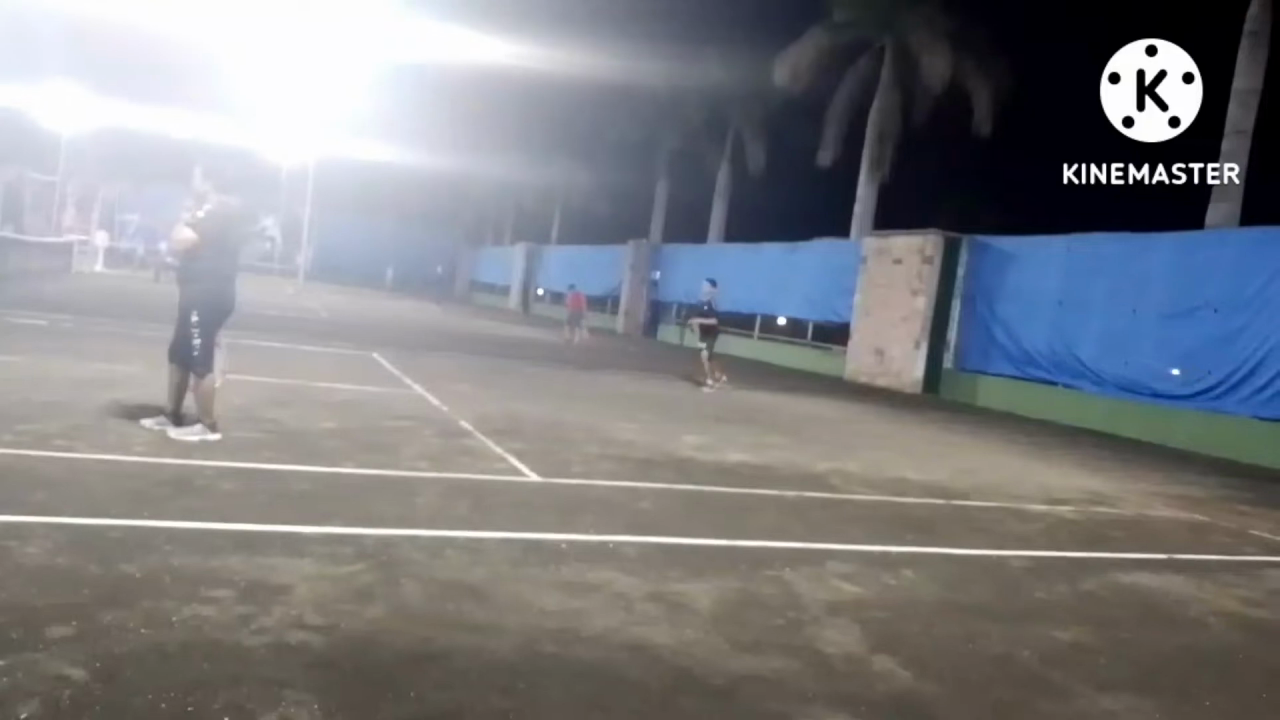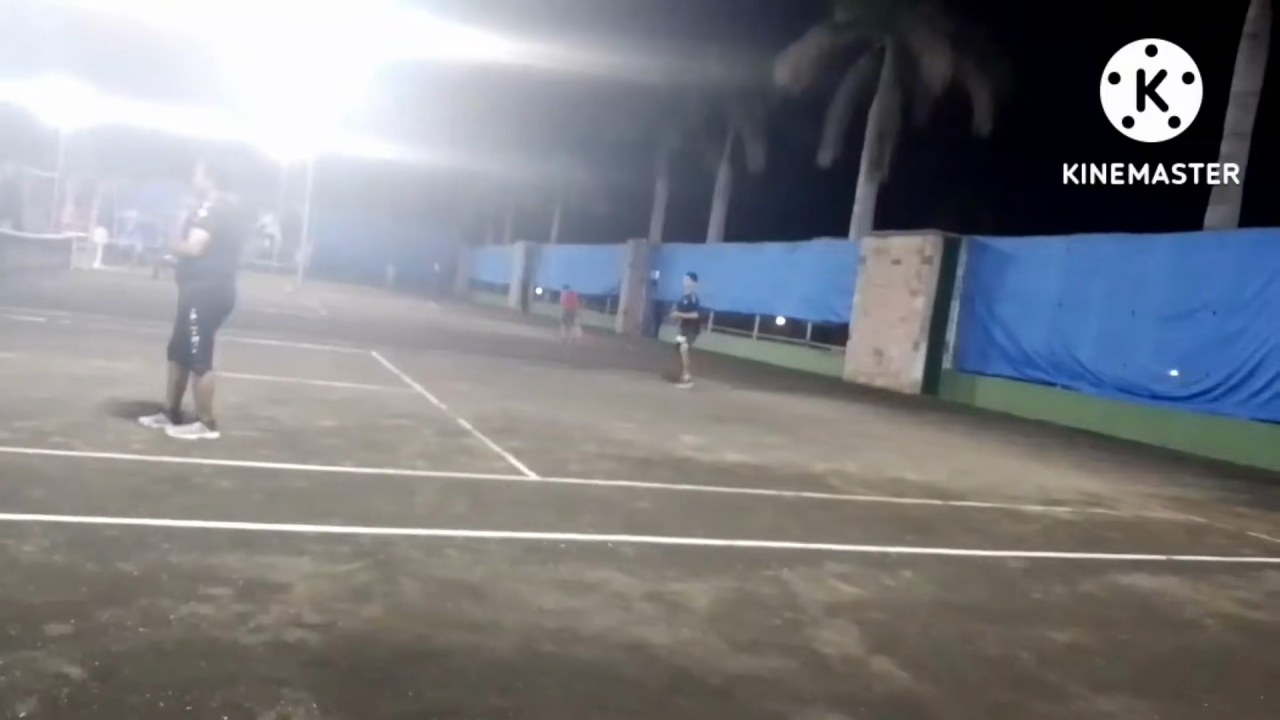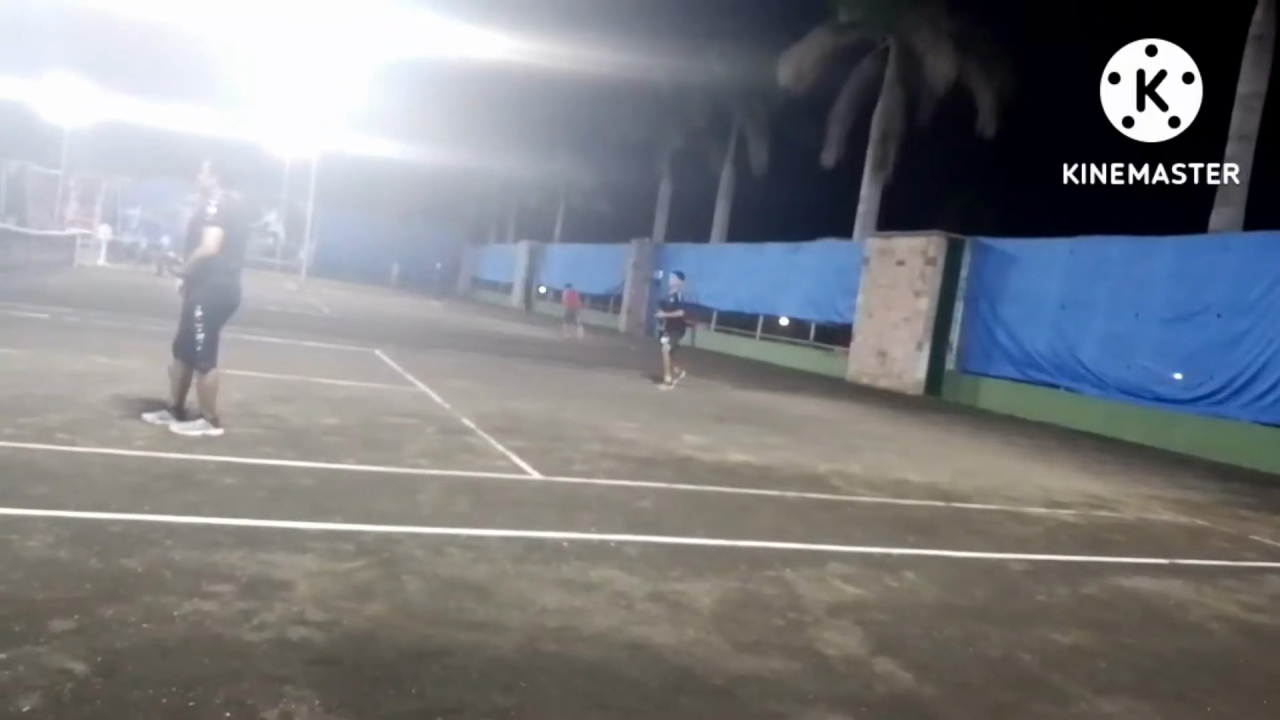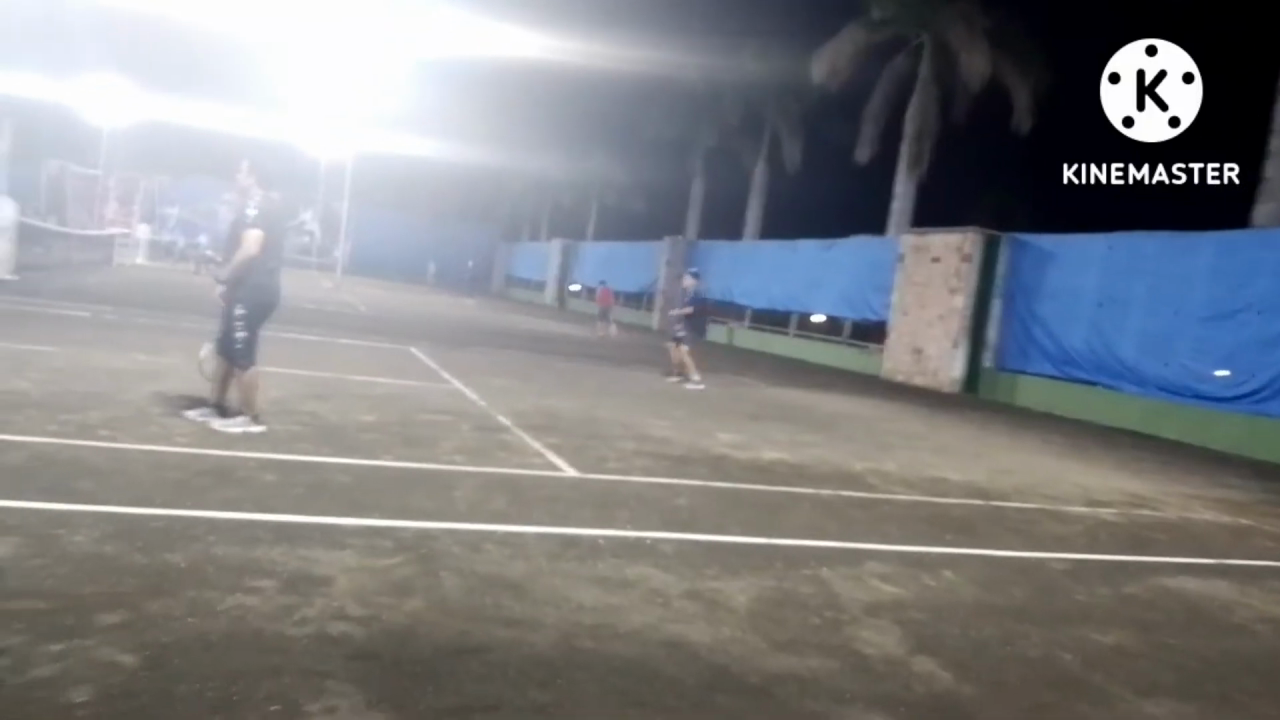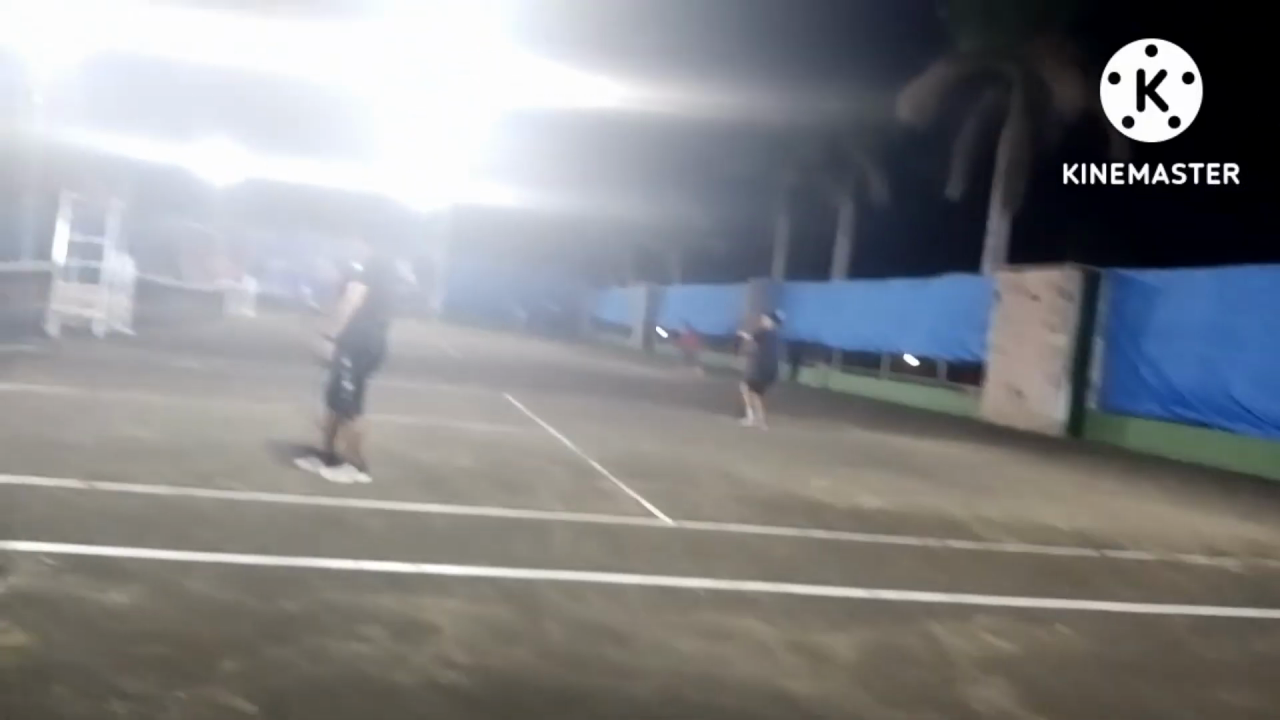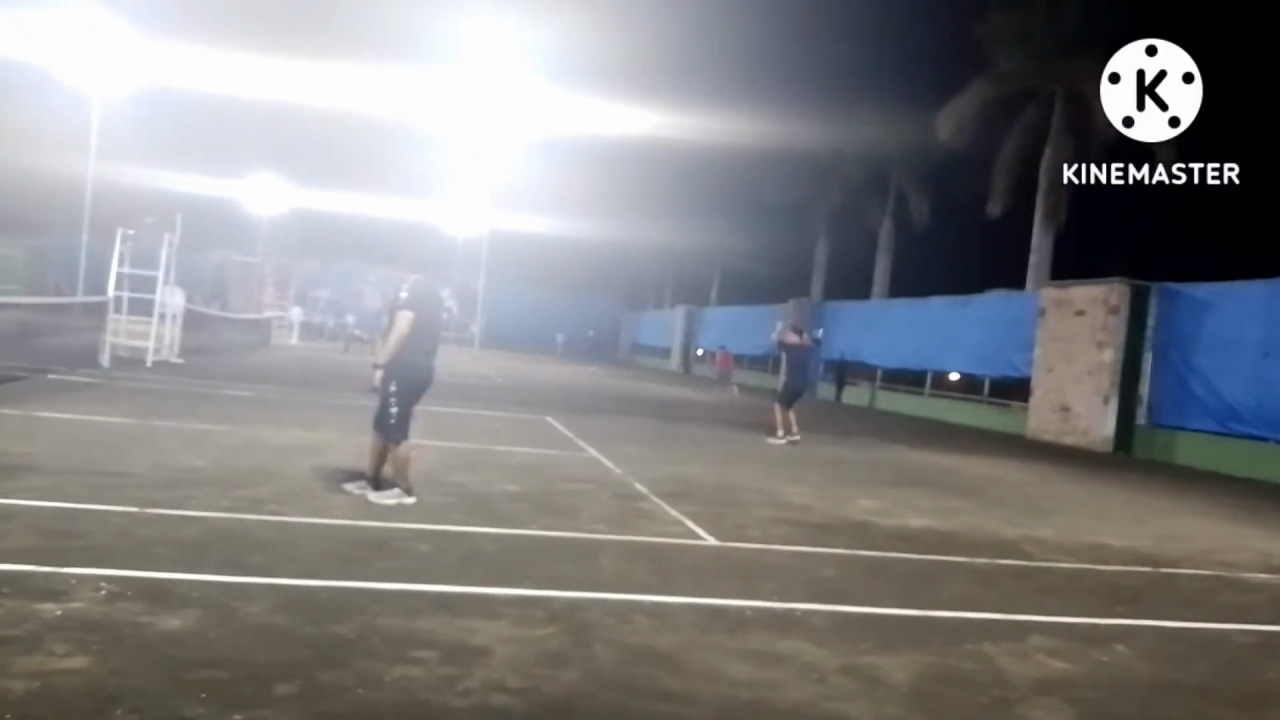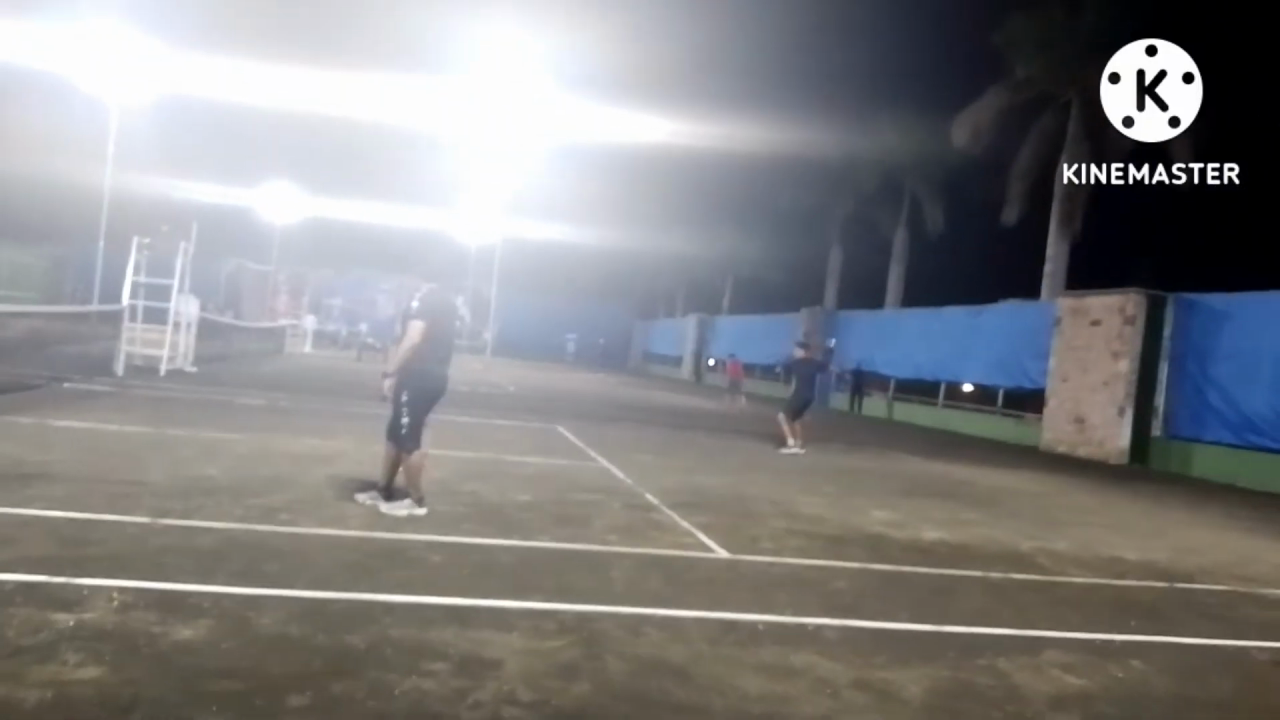
dt=0.3s
person 1, frame 1
left shoulder: (213, 211)
right shoulder: (231, 211)
left elbow: (179, 243)
left wrist: (185, 220)
left hip: (205, 295)
right hip: (207, 293)
left knee: (199, 362)
right knee: (178, 355)
left ankle: (207, 425)
right ankle: (172, 415)
person 1, frame 2
left shoulder: (213, 209)
right shoulder: (232, 209)
left elbow: (193, 247)
left wrist: (171, 246)
left hip: (205, 293)
right hip: (207, 291)
left knee: (197, 359)
right knee: (177, 353)
left ankle: (206, 424)
right ankle: (171, 413)
person 1, frame 3
left shoulder: (218, 206)
right shoulder: (232, 206)
left elbow: (209, 248)
left wrist: (183, 274)
left hip: (211, 291)
right hip: (212, 289)
left knee: (203, 358)
right knee: (183, 351)
left ankle: (210, 420)
right ankle: (175, 410)
person 1, frame 4
left shoulder: (258, 206)
right shoulder: (272, 206)
left elbow: (249, 249)
left wrist: (224, 279)
left hip: (251, 290)
right hip: (254, 289)
left knee: (241, 355)
right knee: (226, 349)
left ankle: (251, 417)
right ankle: (217, 407)
person 1, frame 5
left shoulder: (365, 262)
right shoulder: (383, 265)
left elbow: (353, 302)
left wrist: (333, 337)
left hip: (358, 342)
right hip: (370, 340)
left knee: (348, 405)
right knee: (335, 400)
left ankle: (356, 466)
right ankle: (327, 455)
person 1, frame 6
left shoulder: (412, 288)
right shoulder: (431, 293)
left elbow: (401, 330)
left wrist: (380, 364)
left hip: (405, 369)
right hip: (419, 367)
left knee: (396, 431)
right knee: (382, 425)
left ankle: (403, 489)
right ankle: (372, 480)
person 1, frame 7
left shoulder: (425, 298)
right shoulder: (446, 302)
left elbow: (412, 339)
left wrist: (390, 372)
left hip: (418, 378)
right hip: (433, 376)
left knee: (408, 440)
right knee: (395, 435)
left ankle: (415, 500)
right ankle: (384, 490)
